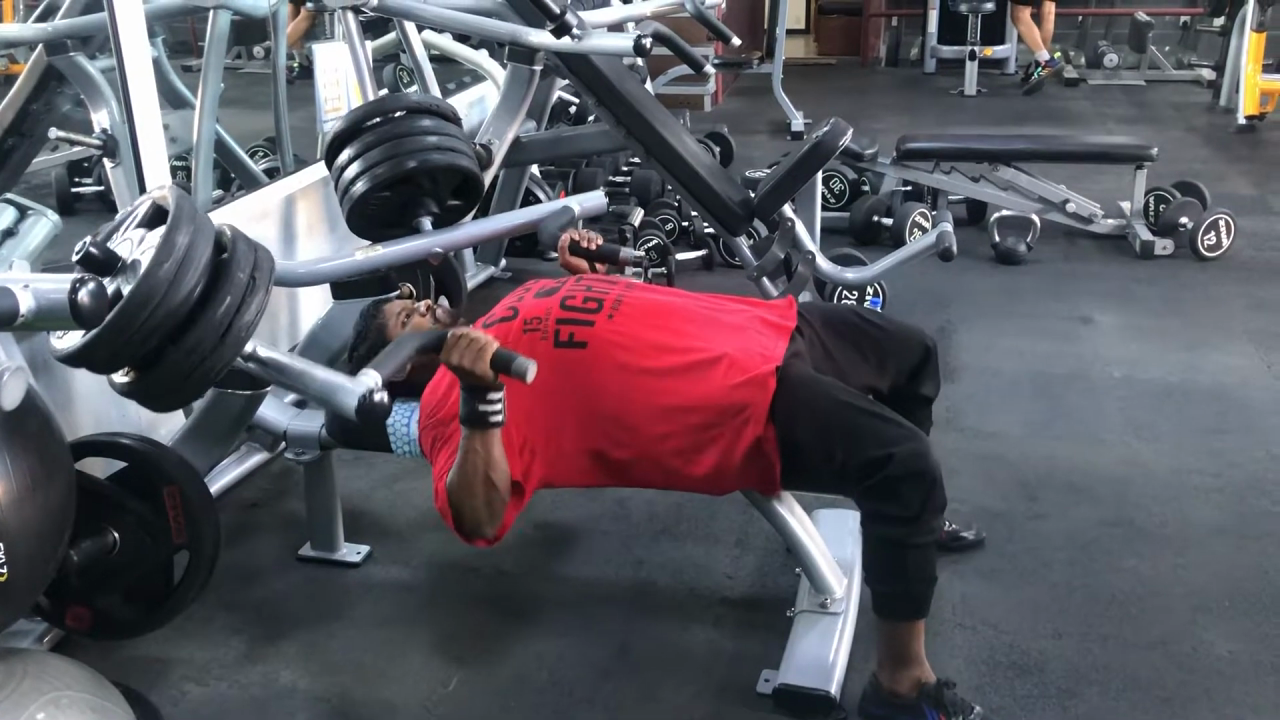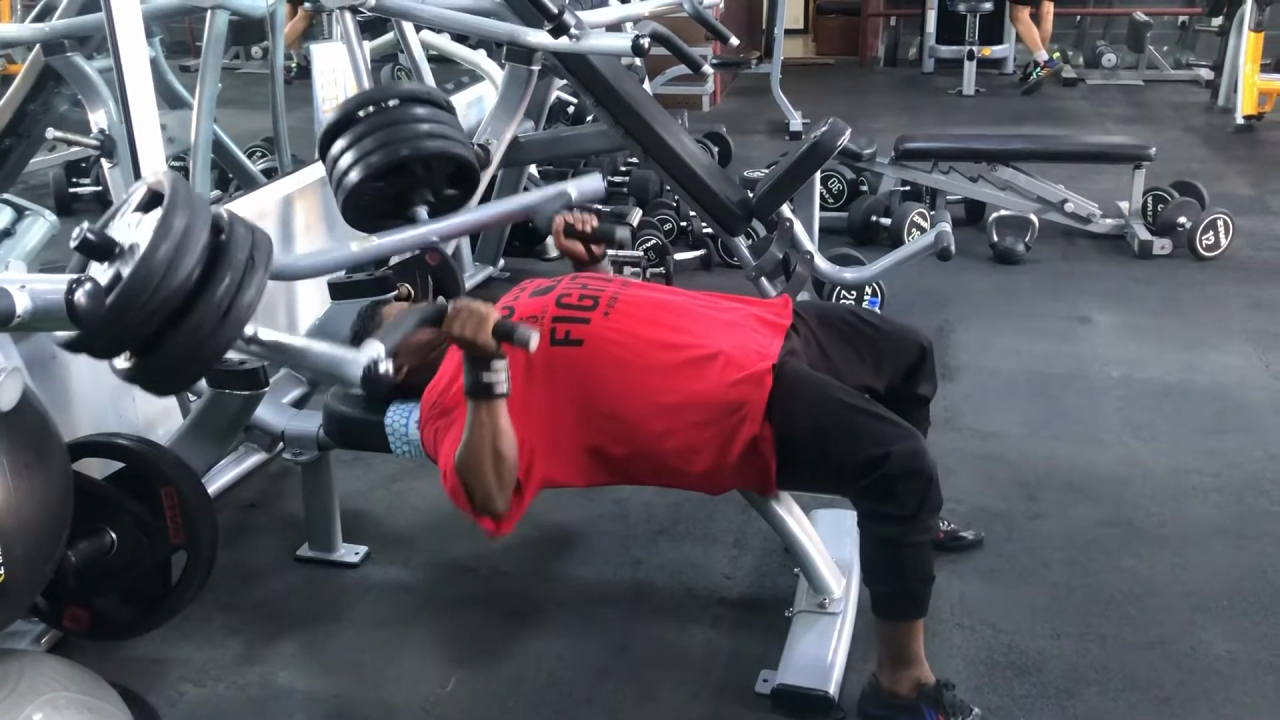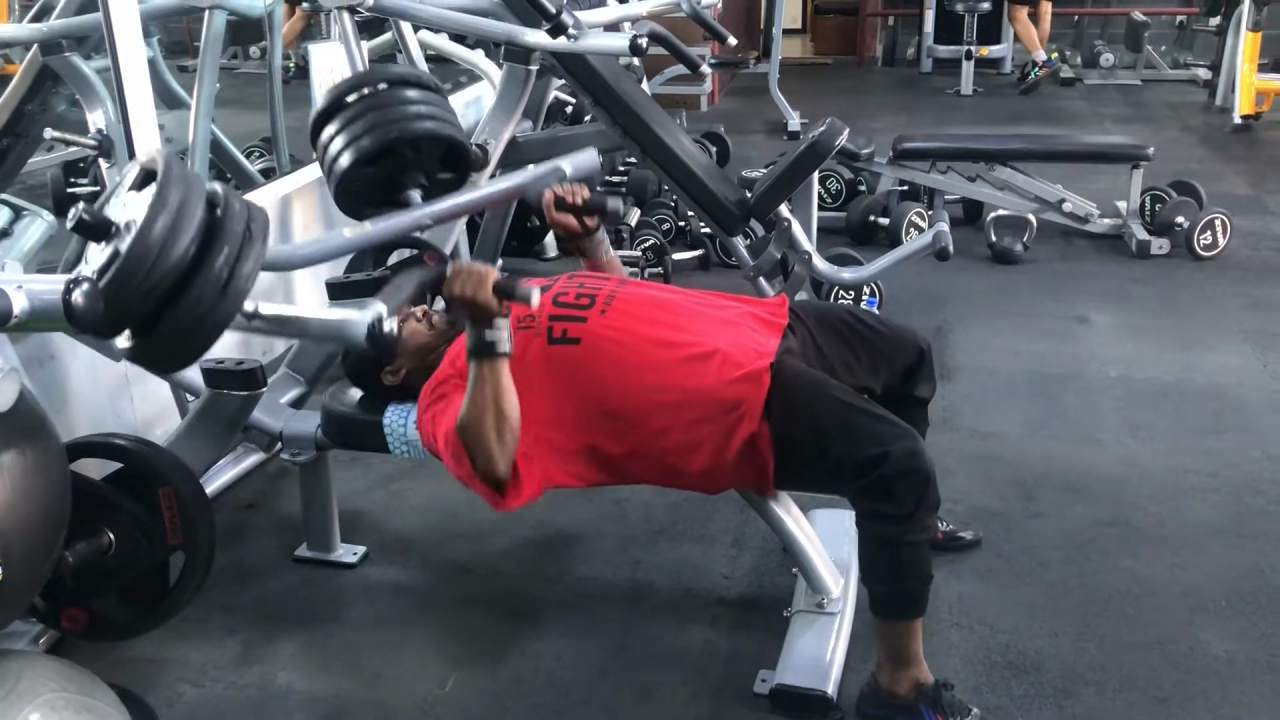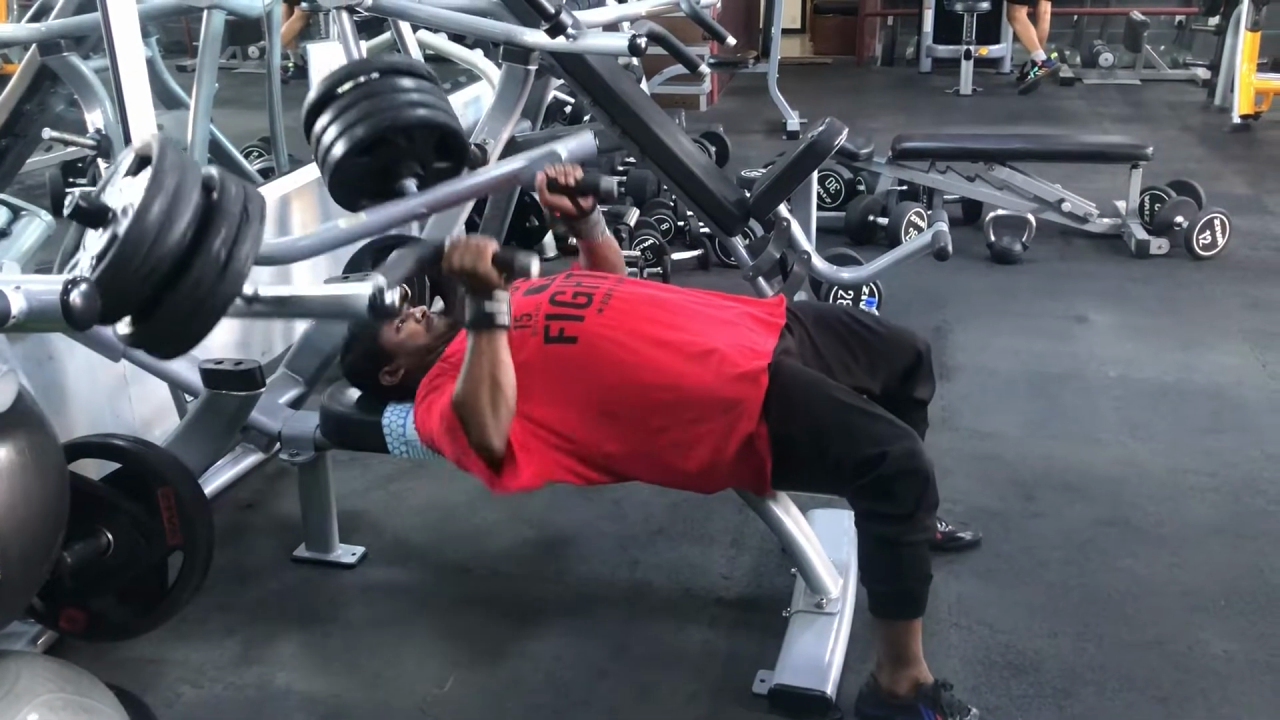
dt=0.1s
person 1, frame 1
left shoulder: (502, 323)
right shoulder: (448, 396)
right elbow: (478, 520)
left wrist: (590, 271)
right wrist: (479, 396)
right hip: (737, 400)
left knee: (911, 353)
right knee: (905, 464)
left ankle: (907, 527)
person 1, frame 2
left shoulder: (498, 318)
right shoulder: (447, 398)
right elbow: (490, 499)
left wrist: (589, 256)
right wrist: (482, 370)
right hip: (731, 403)
left knee: (909, 353)
right knee: (901, 464)
left ankle: (905, 528)
person 1, frame 3
left shoulder: (499, 313)
right shoulder: (446, 392)
left elbow: (614, 294)
right elbow: (495, 467)
left wrist: (584, 233)
right wrist: (484, 331)
right hip: (731, 400)
left knee: (906, 355)
right knee: (899, 461)
left ankle: (904, 523)
person 1, frame 4
left shoulder: (510, 305)
right shoulder: (443, 395)
left elbow: (610, 277)
right elbow: (488, 437)
left wrist: (581, 212)
right wrist: (483, 307)
right hip: (727, 400)
left knee: (906, 357)
right knee: (897, 463)
left ankle: (903, 529)
